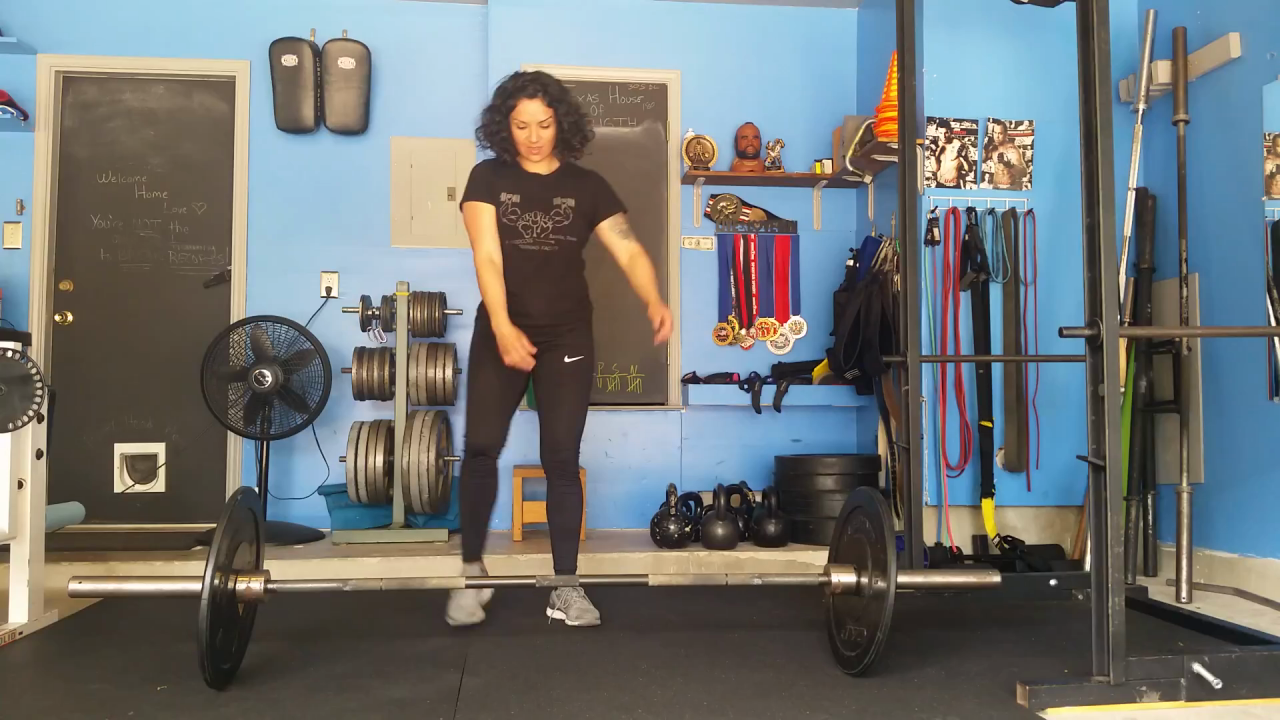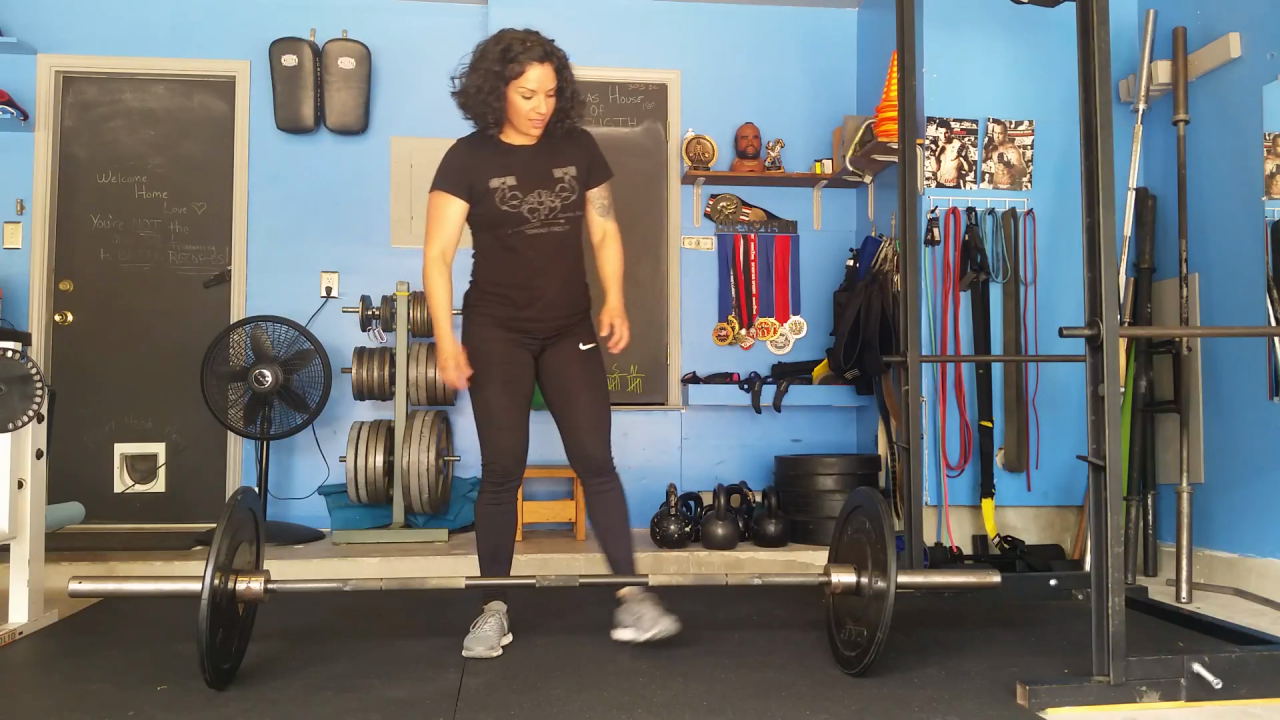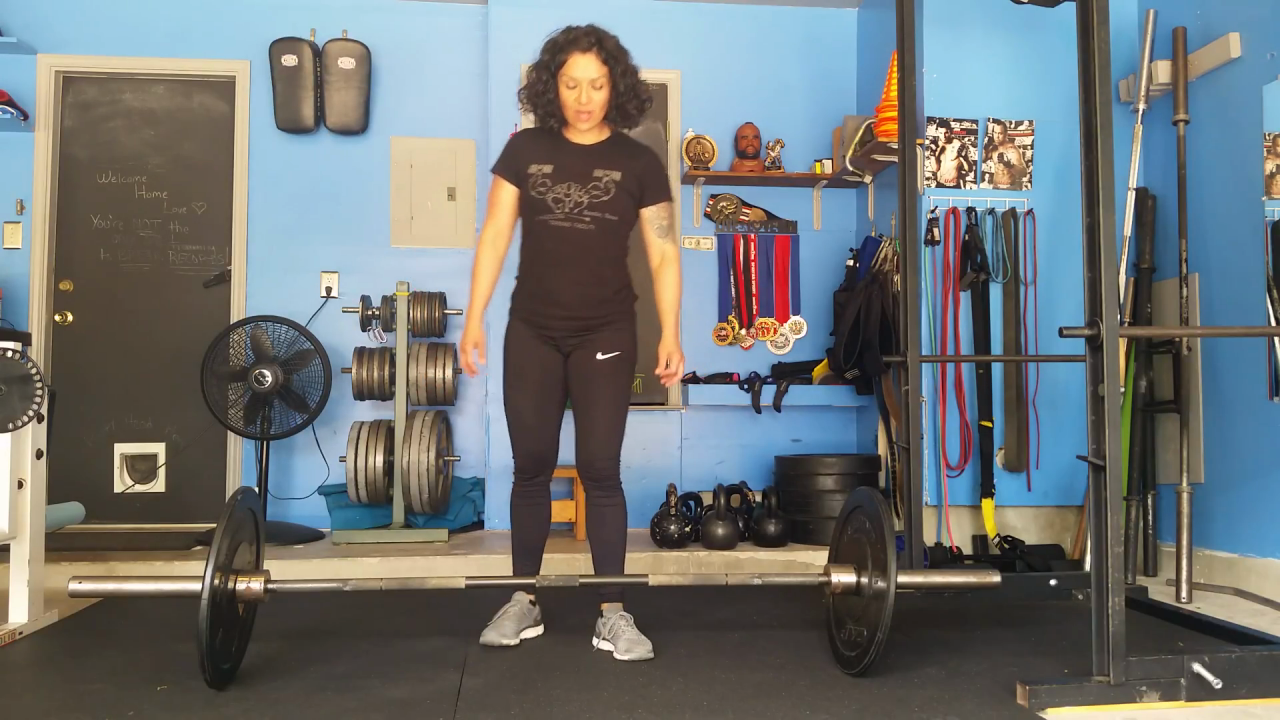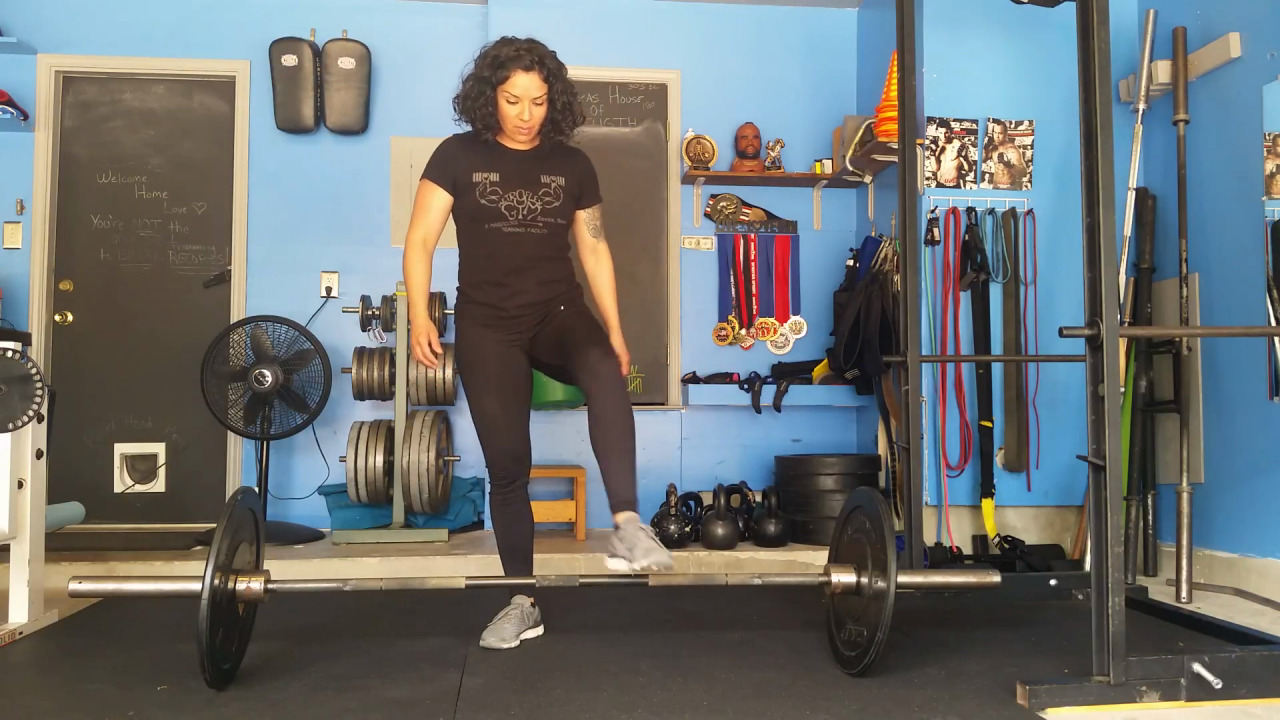
dt=1s
person 1, frame 1
left shoulder: (587, 186)
right shoulder: (488, 178)
left elbow: (631, 253)
right elbow: (487, 257)
left wrist: (655, 302)
right wrist: (502, 328)
left hip: (567, 337)
right hip: (503, 335)
left knee: (561, 459)
right knee: (482, 447)
left ankle: (566, 586)
right ankle: (472, 573)
person 1, frame 2
left shoulder: (578, 149)
right shoulder: (469, 159)
left elbow: (605, 230)
right elbow: (437, 253)
left wrist: (614, 299)
right wrist: (445, 333)
left hip: (569, 329)
right hip: (497, 331)
left knee: (594, 458)
right knee: (502, 468)
left ankle: (631, 596)
right ankle: (495, 607)
person 1, frame 3
left shoulder: (638, 163)
right shoulder: (525, 149)
left elbow: (664, 254)
right elbow: (495, 237)
left wrist: (669, 335)
right wrist: (473, 319)
left hip: (604, 333)
right hip: (532, 330)
left knee: (600, 468)
right knee: (532, 465)
left ankle: (612, 613)
right ankle: (525, 599)
person 1, frame 4
left shoulder: (572, 164)
right shoulder: (458, 156)
left elbow: (593, 251)
right elbow: (420, 239)
left wrist: (615, 329)
right wrist: (419, 316)
left hip: (558, 313)
right hip: (486, 327)
left knee: (604, 382)
right knee: (507, 466)
left ankle: (628, 529)
right ankle: (523, 602)
